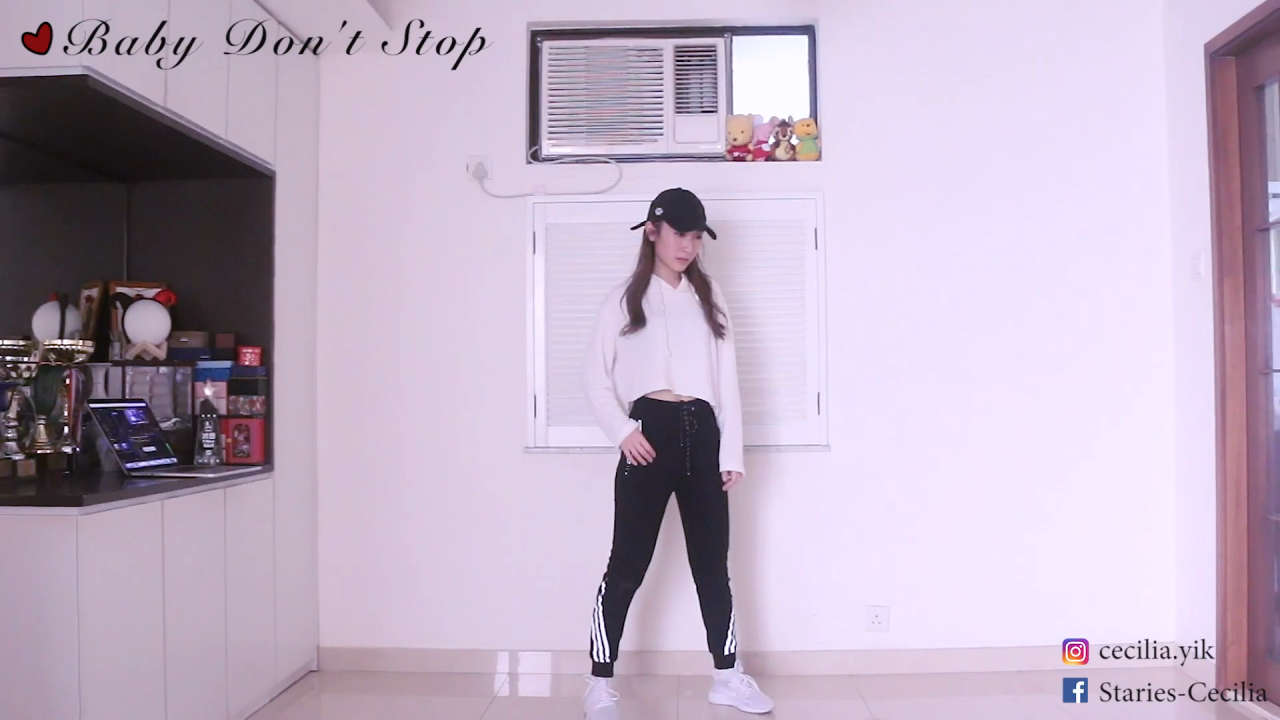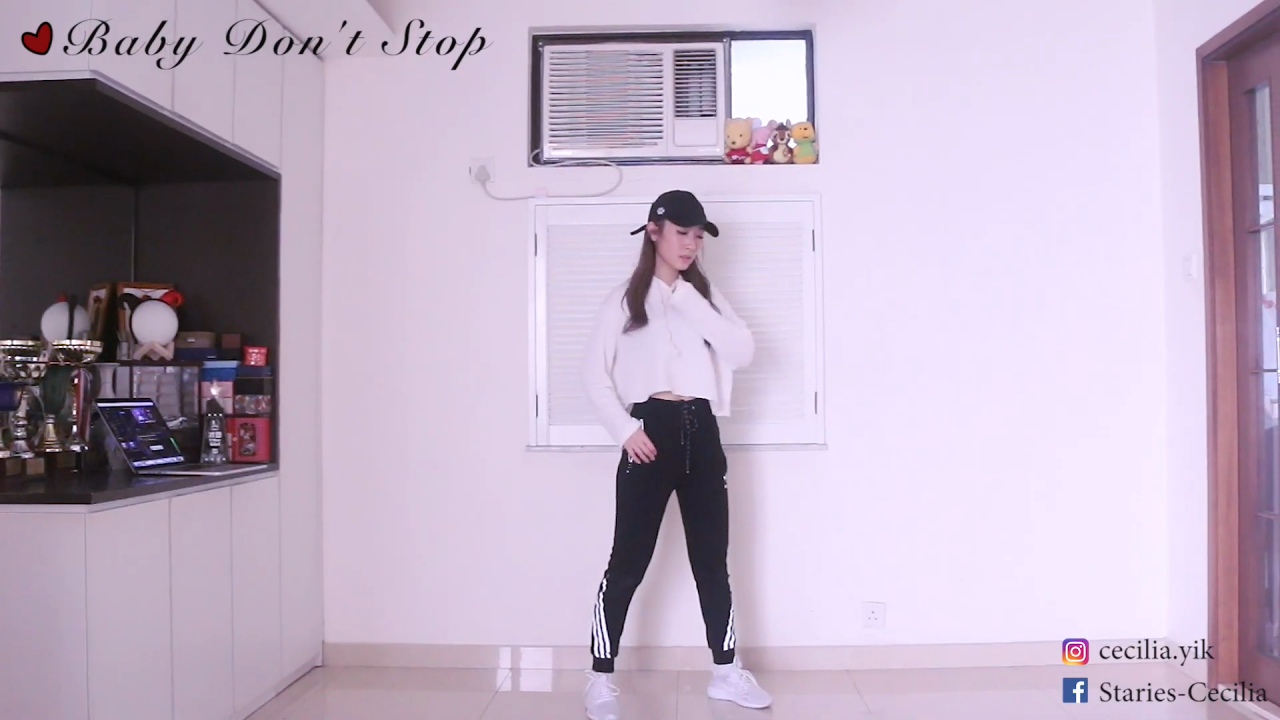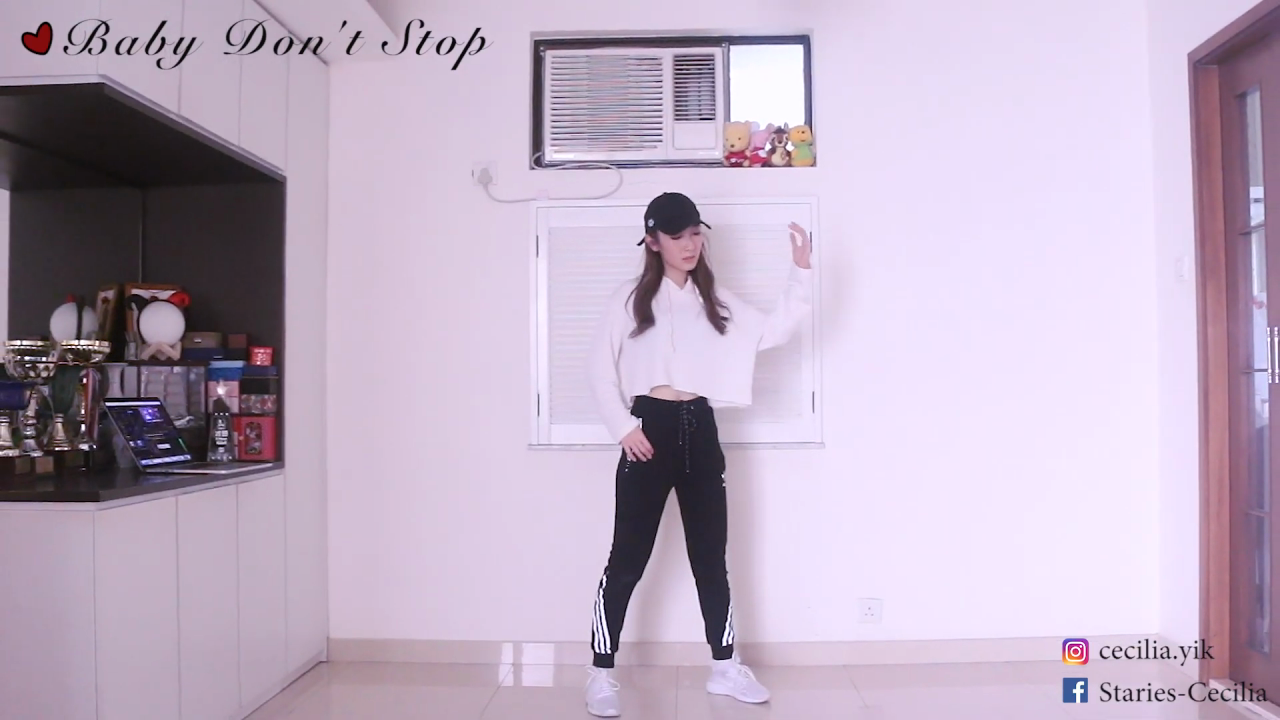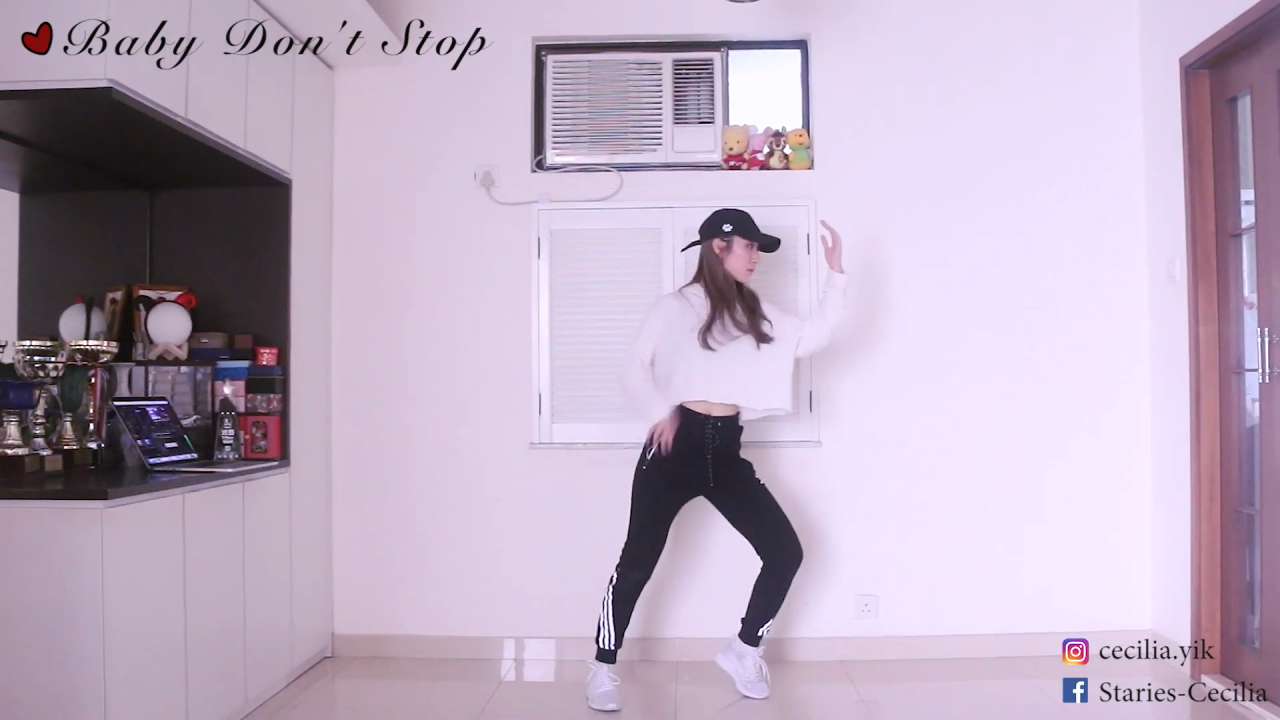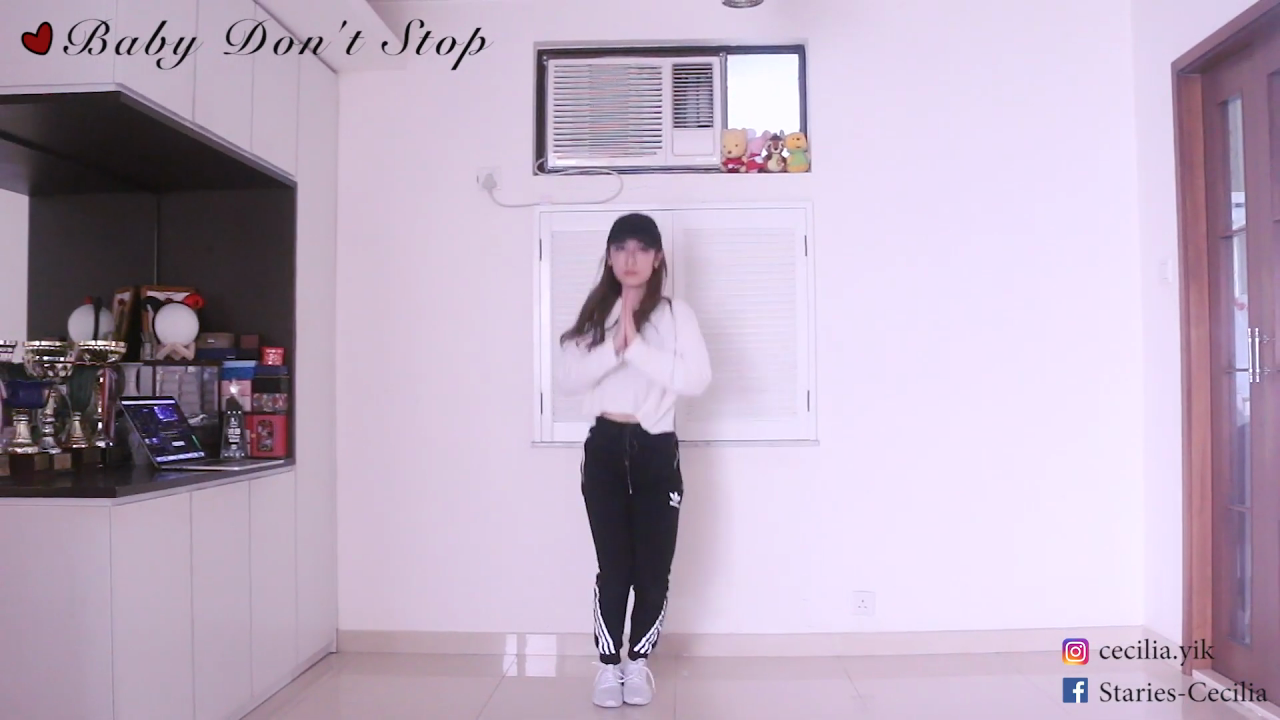
dt=1s
person 1, frame 1
left shoulder: (709, 295)
right shoulder: (626, 297)
left elbow: (726, 376)
right elbow: (595, 376)
left wrist: (732, 450)
right wrist: (622, 431)
left hip: (702, 433)
right hip: (651, 432)
left knee: (712, 562)
right knee: (627, 564)
left ankle: (727, 676)
person 1, frame 2
left shoulder: (704, 296)
right shoulder: (625, 299)
left elbow: (741, 351)
right elbow: (595, 374)
left wrist: (690, 301)
right wrist: (625, 429)
left hip: (701, 432)
right hip: (651, 431)
left knee: (712, 560)
right knee: (628, 562)
left ankle: (726, 671)
person 1, frame 3
left shoulder: (716, 300)
right shoulder: (630, 299)
left elbow: (774, 331)
right elbow: (600, 368)
left wrist: (800, 271)
right wrist: (623, 427)
left hip: (700, 432)
right hip: (650, 430)
left knee: (711, 558)
right knee: (627, 560)
left ankle: (725, 667)
right ankle: (601, 673)
person 1, frame 4
left shoulder: (756, 313)
right shoulder: (676, 307)
left elbow: (813, 337)
right elbow: (634, 367)
left wrist: (835, 275)
right wrist: (657, 412)
left hip: (726, 450)
right hip: (676, 443)
left knee: (785, 552)
right knee: (637, 561)
left ankle: (744, 649)
right ankle: (603, 668)
person 1, frame 5
left shoulder: (677, 315)
right shoulder: (593, 315)
left elbow: (697, 379)
right elbow: (567, 377)
left wrist: (637, 345)
right wrist: (613, 347)
left hip: (657, 452)
right hip: (605, 449)
left knee: (653, 573)
right knee: (614, 569)
left ankle: (638, 662)
right ankle: (609, 665)
